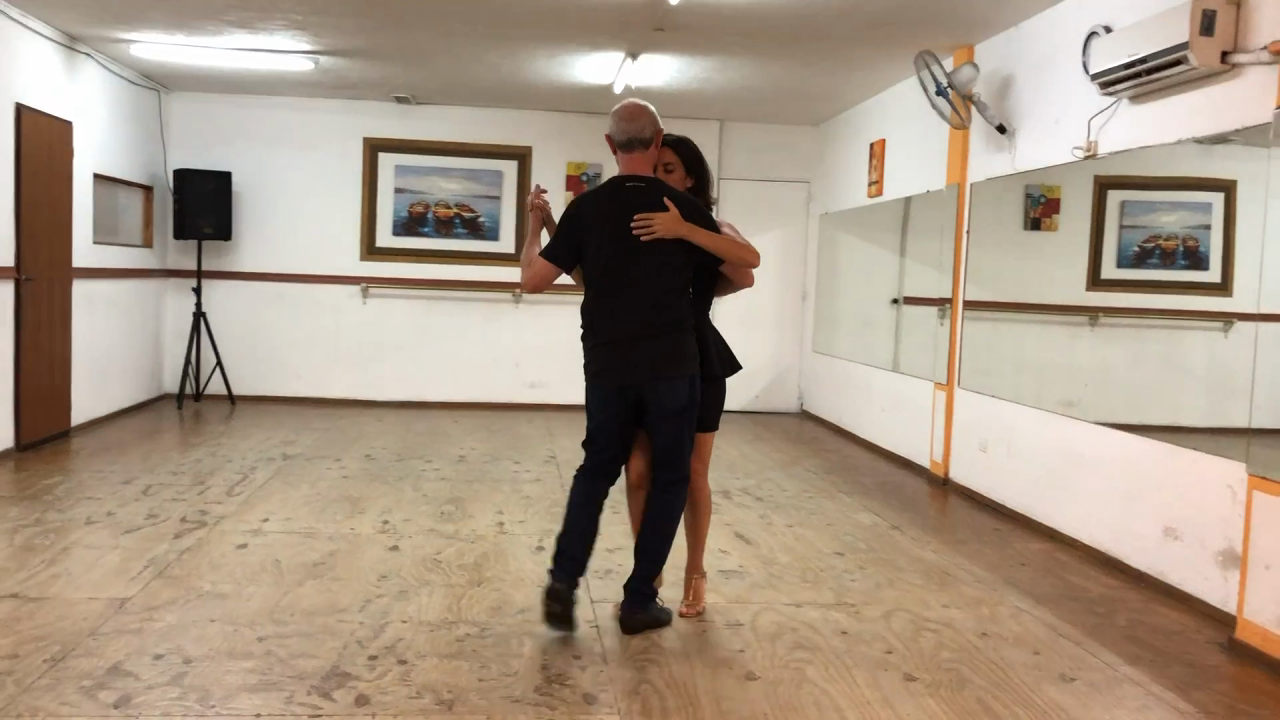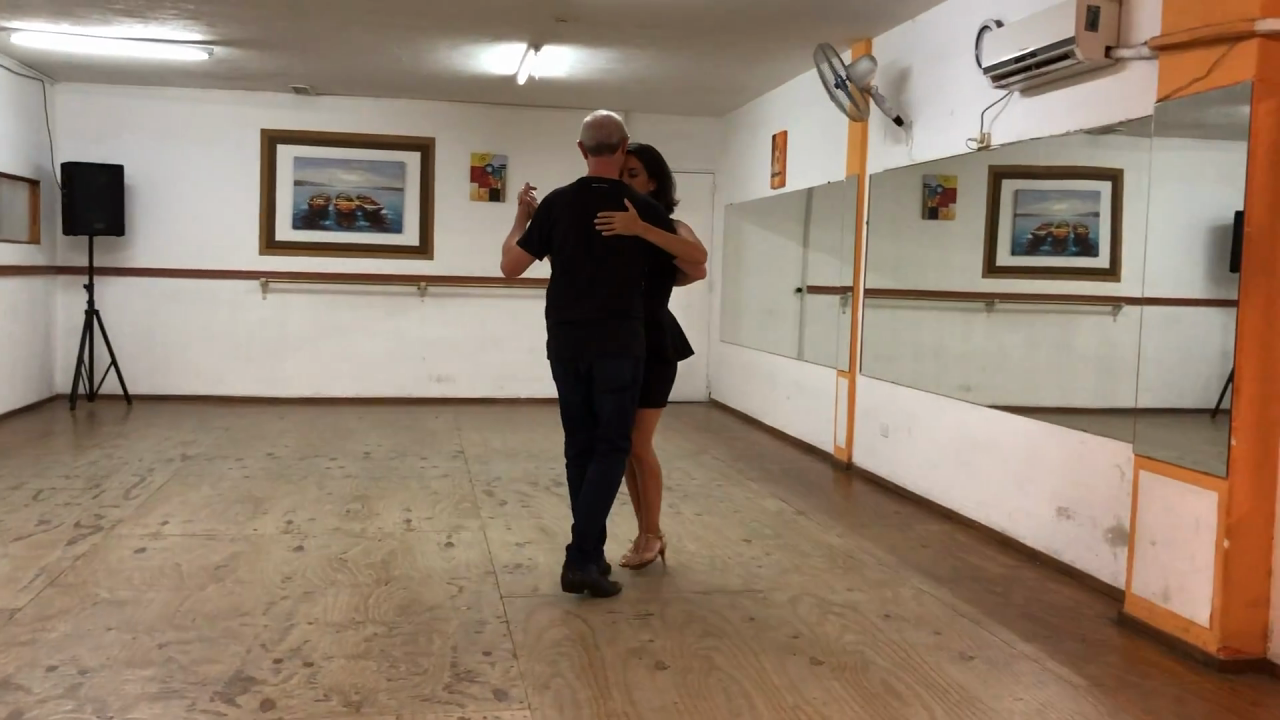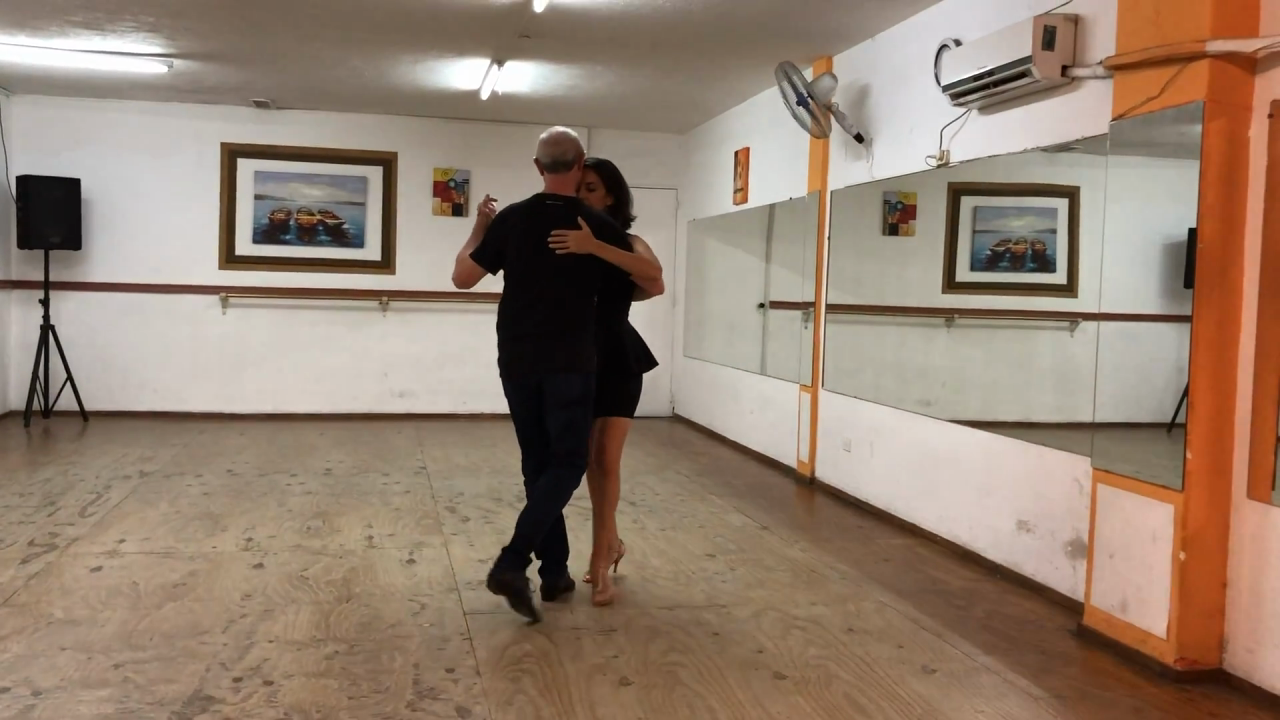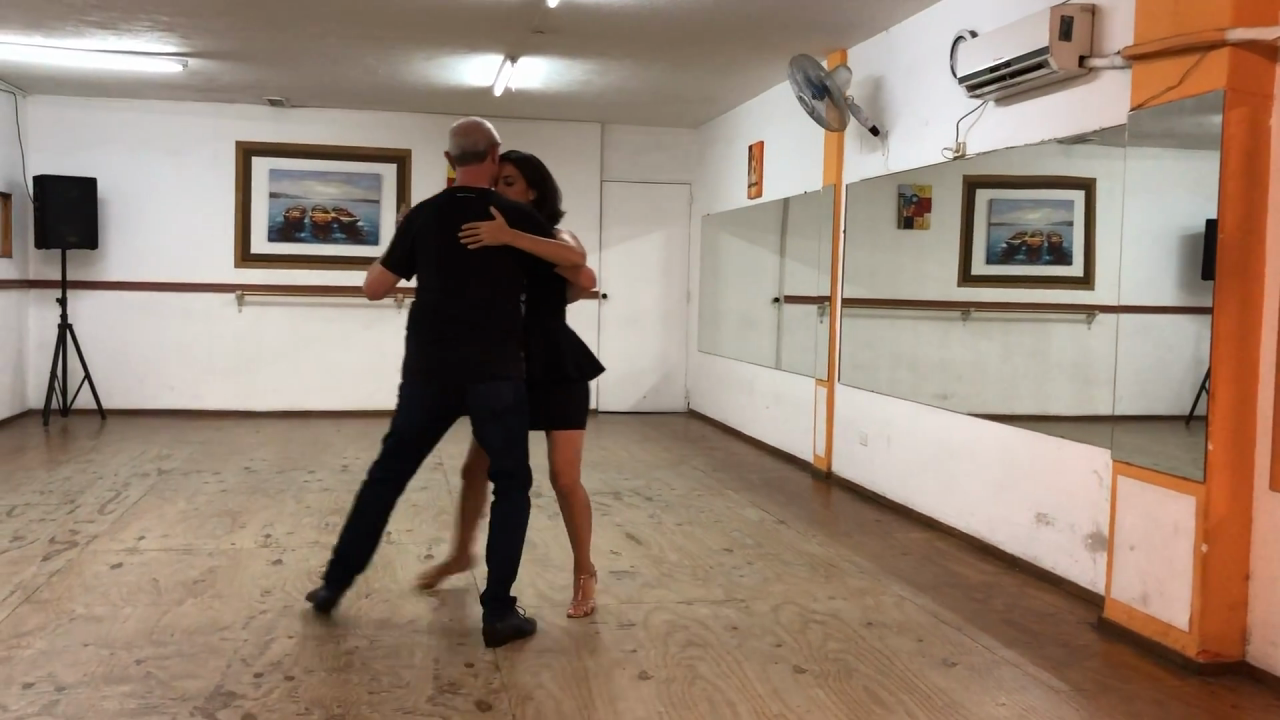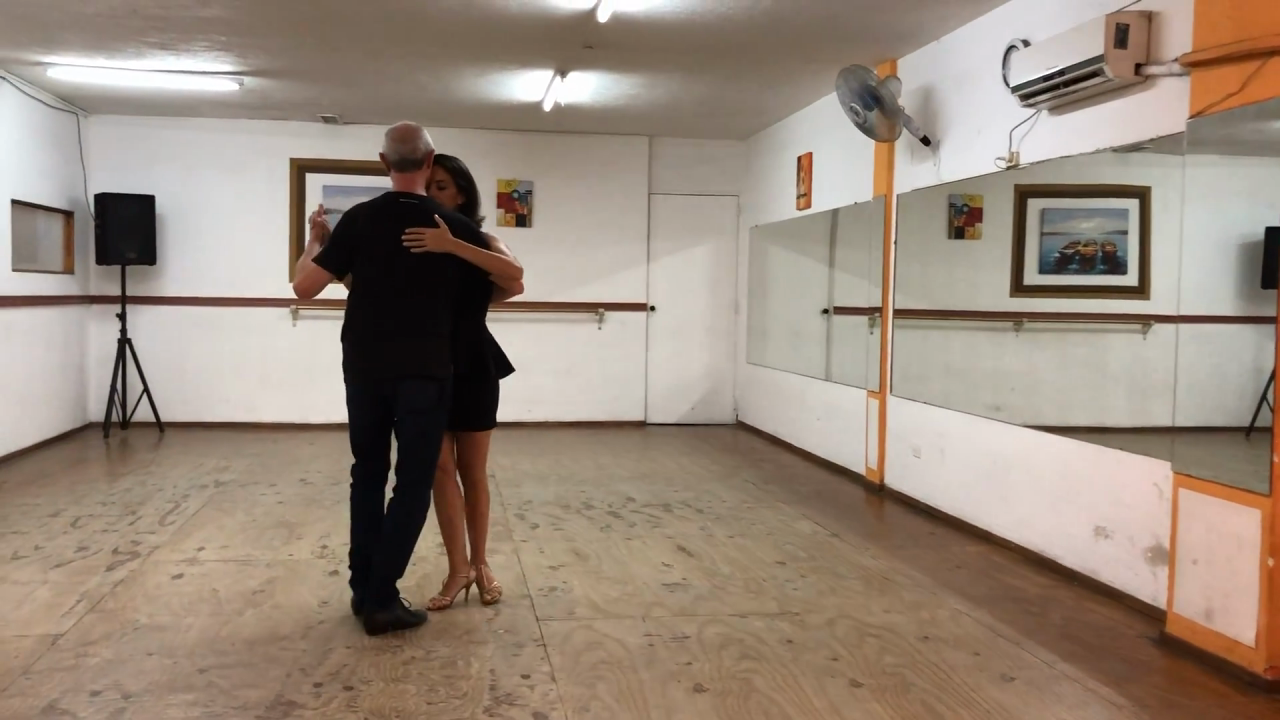
dt=1s
person 1, frame 1
left shoulder: (587, 207)
right shoulder: (686, 209)
left elbow: (533, 279)
left wrist: (534, 225)
left hip: (607, 367)
right hip: (670, 368)
left knee: (596, 470)
right knee: (670, 479)
left ankle: (563, 578)
right ankle: (638, 600)
person 1, frame 2
left shoulder: (557, 204)
right shoulder: (644, 209)
left elbow: (511, 266)
left wrist: (522, 217)
right wrist: (653, 277)
left hip: (566, 347)
right hip: (619, 348)
left knee: (580, 448)
right knee: (611, 448)
left ankle: (589, 554)
right ankle: (581, 558)
person 1, frame 3
left shoulder: (511, 219)
right shoulder: (598, 226)
left elbow: (463, 277)
left wrist: (479, 229)
left hip: (517, 362)
right hip: (569, 364)
left knee: (538, 464)
right knee: (567, 463)
left ankle: (554, 570)
right ankle: (513, 561)
person 1, frame 4
left shoulder: (423, 217)
right shoulder: (520, 220)
left elbow: (375, 288)
left wrist: (398, 241)
left hip: (428, 371)
right hip: (496, 374)
left knee: (389, 472)
right knee: (512, 485)
left ankle: (335, 582)
right ankle: (499, 610)
person 1, frame 5
left shoulder: (359, 219)
right shoulder: (454, 228)
left elbow: (304, 286)
left wrist: (316, 240)
right wrist: (485, 243)
left hip: (365, 369)
right hip: (424, 372)
left knee: (368, 472)
right knee: (413, 482)
left ankle: (363, 588)
right ankle: (381, 599)
person 2, frame 1
left shoulder: (710, 229)
right shoulder: (631, 231)
left elbow: (749, 263)
right wrist: (548, 221)
left hip: (697, 365)
left knee: (692, 476)
right knee: (639, 472)
left ankle: (695, 574)
person 2, frame 2
left shoulder: (669, 228)
right shoulder: (605, 227)
left elbow: (698, 259)
left wrist: (641, 228)
left hip: (653, 345)
left knee: (638, 443)
right knee: (625, 444)
left ankle: (651, 534)
right ankle: (649, 530)
person 2, frame 3
left shoulder: (626, 243)
right shoulder: (562, 241)
left elbow: (653, 275)
left wrist: (594, 246)
left hip: (617, 361)
left knee: (606, 458)
right knee: (590, 459)
left ankle: (601, 558)
right ankle: (611, 544)
person 2, frame 4
left shoulder: (556, 238)
right shoulder: (485, 244)
left elbow: (576, 261)
left wrist: (509, 237)
left hip: (559, 371)
left knee: (564, 477)
right knee: (475, 469)
left ankle: (584, 573)
right ankle: (460, 554)
person 2, frame 5
left shoulder: (481, 242)
right shoulder: (405, 243)
left elbow: (514, 276)
left wrist: (452, 246)
left hip: (473, 368)
left knee: (473, 470)
right knee: (440, 468)
left ankle: (480, 562)
right ankle: (459, 568)
